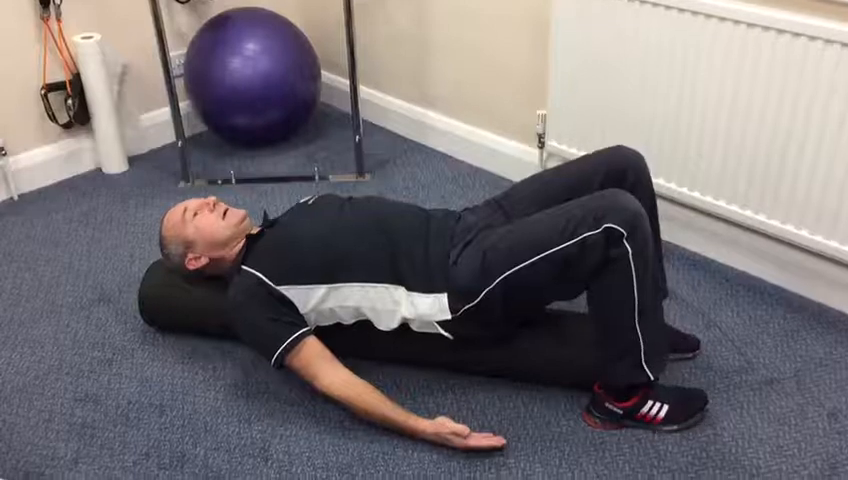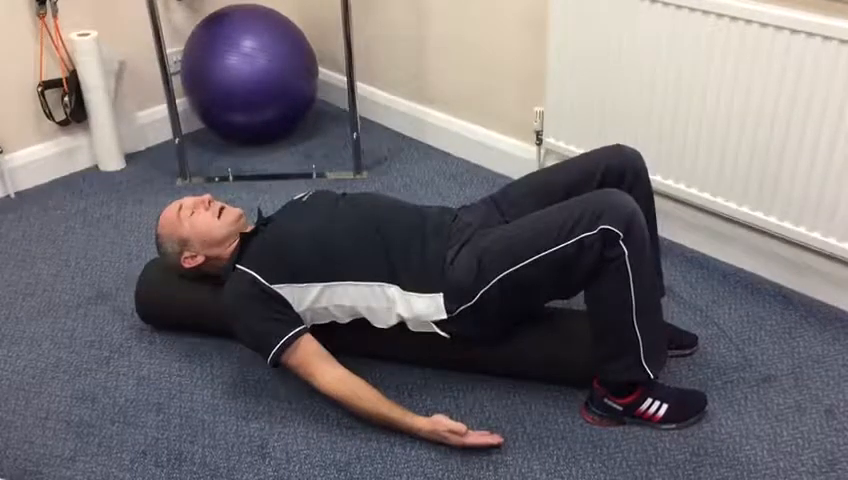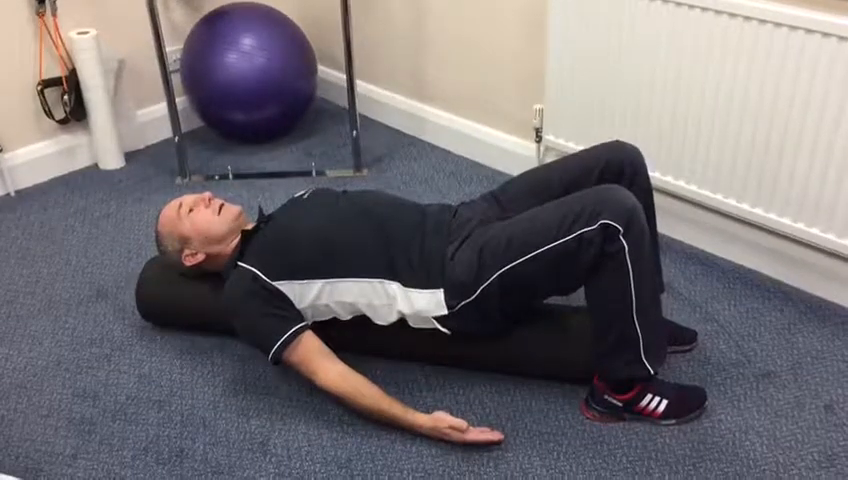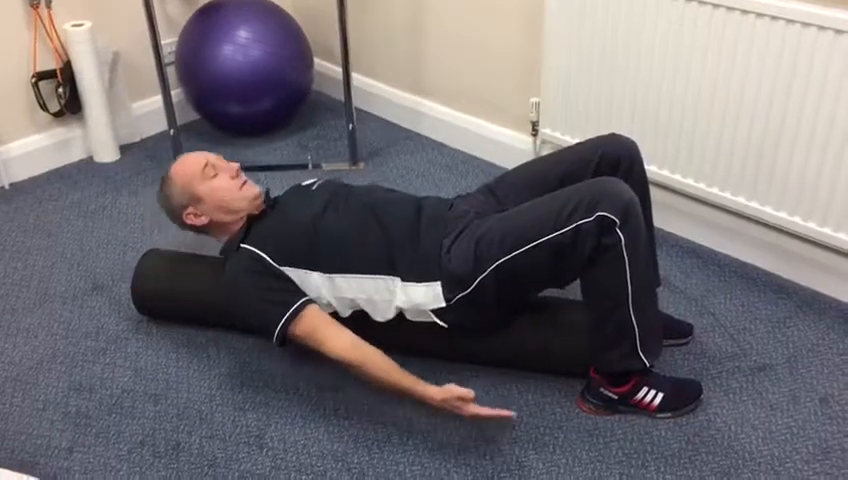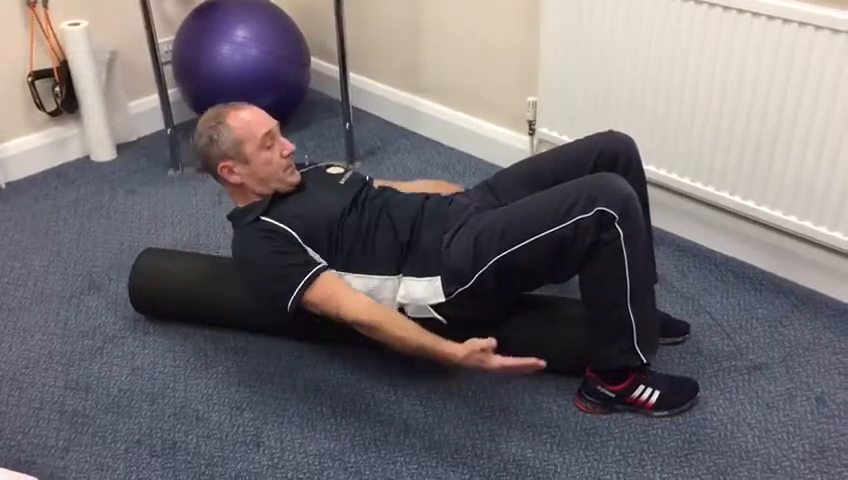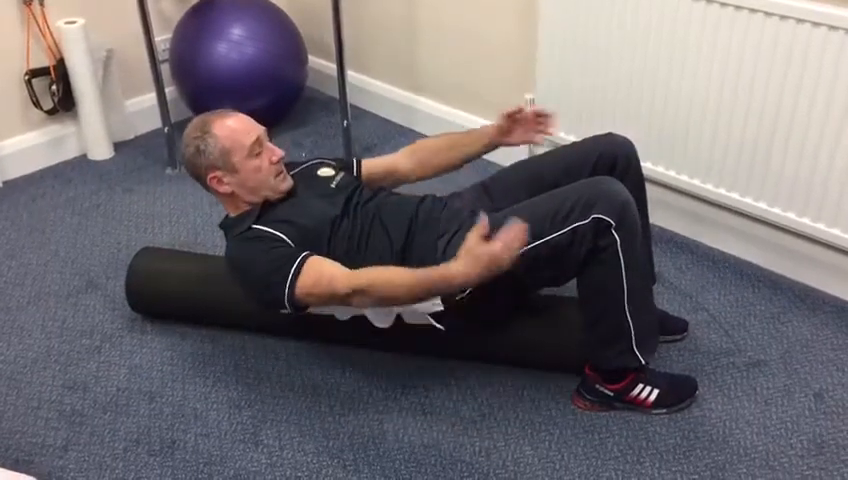
dt=0.7s
person 1, frame 1
left shoulder: (291, 220)
right shoulder: (253, 294)
right elbow: (326, 375)
right wrist: (423, 427)
left hip: (466, 228)
right hip: (466, 287)
left knee: (622, 167)
right knee: (618, 218)
left ankle: (640, 325)
right ankle: (625, 394)
person 1, frame 2
left shoulder: (285, 217)
right shoulder: (248, 292)
right elbow: (322, 372)
right wrist: (420, 425)
left hip: (462, 225)
right hip: (462, 287)
left knee: (619, 165)
right knee: (615, 218)
left ankle: (635, 319)
right ankle: (624, 391)
person 1, frame 3
left shoulder: (286, 215)
right shoulder: (249, 288)
right elbow: (323, 369)
right wrist: (421, 422)
left hip: (461, 223)
right hip: (460, 282)
left knee: (619, 162)
right knee: (614, 213)
left ankle: (635, 317)
right ankle: (623, 386)
person 1, frame 4
left shoulder: (291, 201)
right shoulder: (250, 269)
right elbow: (333, 342)
right wrist: (431, 394)
left hip: (457, 216)
right hip: (457, 276)
left knee: (614, 154)
right knee: (611, 207)
left ankle: (632, 309)
right ankle: (619, 380)
person 1, frame 5
left shoulder: (309, 175)
right shoulder: (260, 242)
right elbow: (352, 309)
left wrist: (521, 201)
right wrist: (453, 354)
left hip: (456, 215)
right hip: (454, 270)
left knee: (613, 150)
right knee: (610, 202)
left ankle: (630, 309)
right ankle: (616, 378)
person 1, frame 6
left shoulder: (299, 174)
right shoulder: (254, 248)
left elbow: (404, 164)
right elbow: (353, 287)
left wrist: (494, 136)
right wrist: (459, 274)
left hip: (454, 215)
right hip: (445, 269)
left knee: (611, 153)
right knee: (606, 207)
left ankle: (628, 308)
right ankle: (616, 377)
